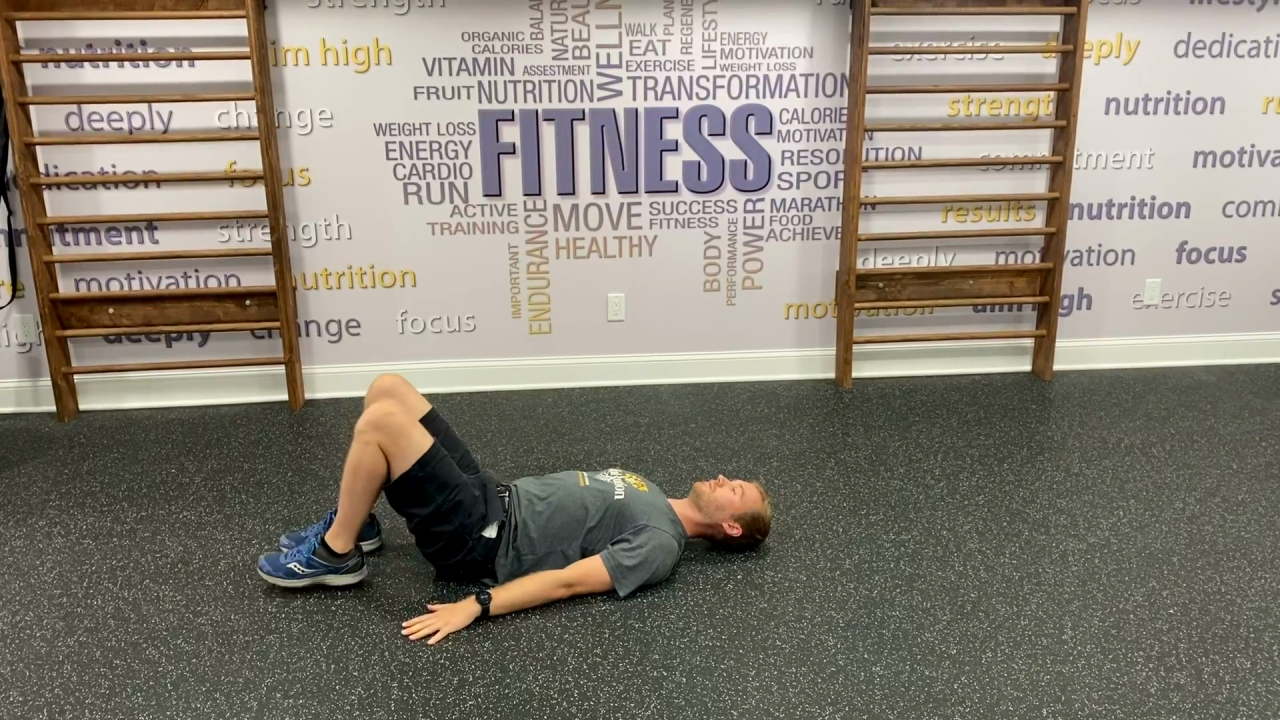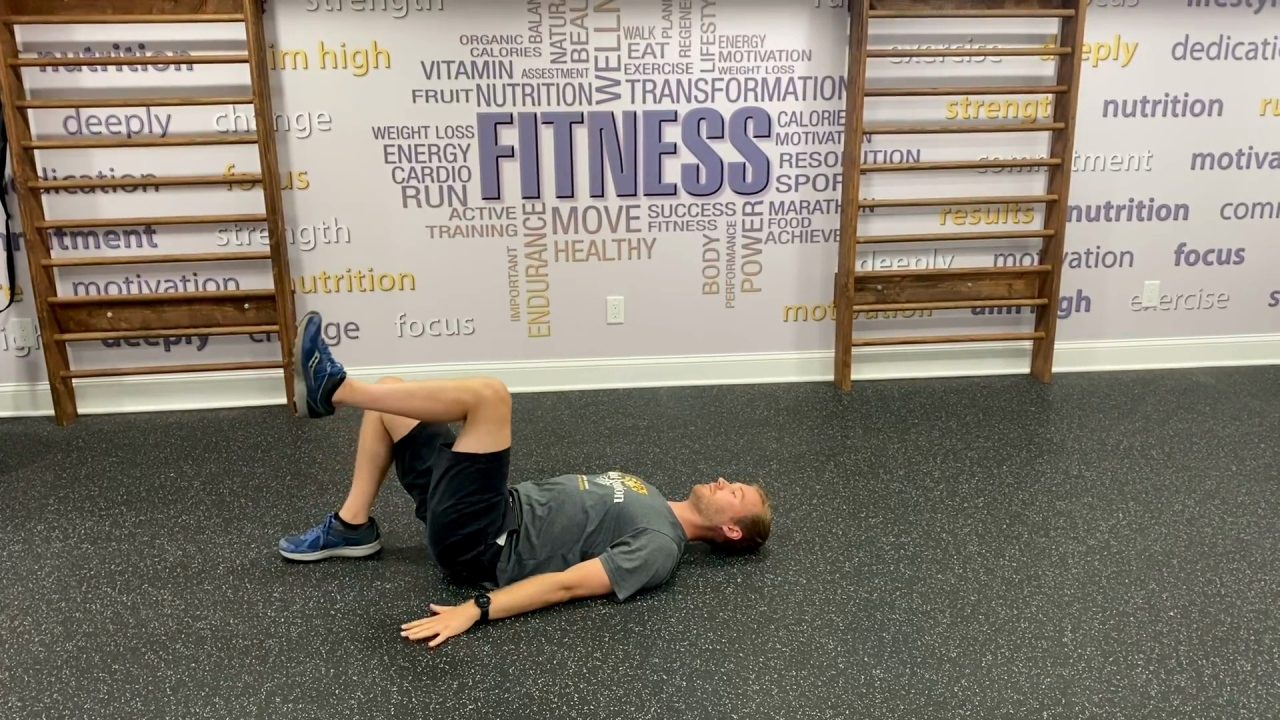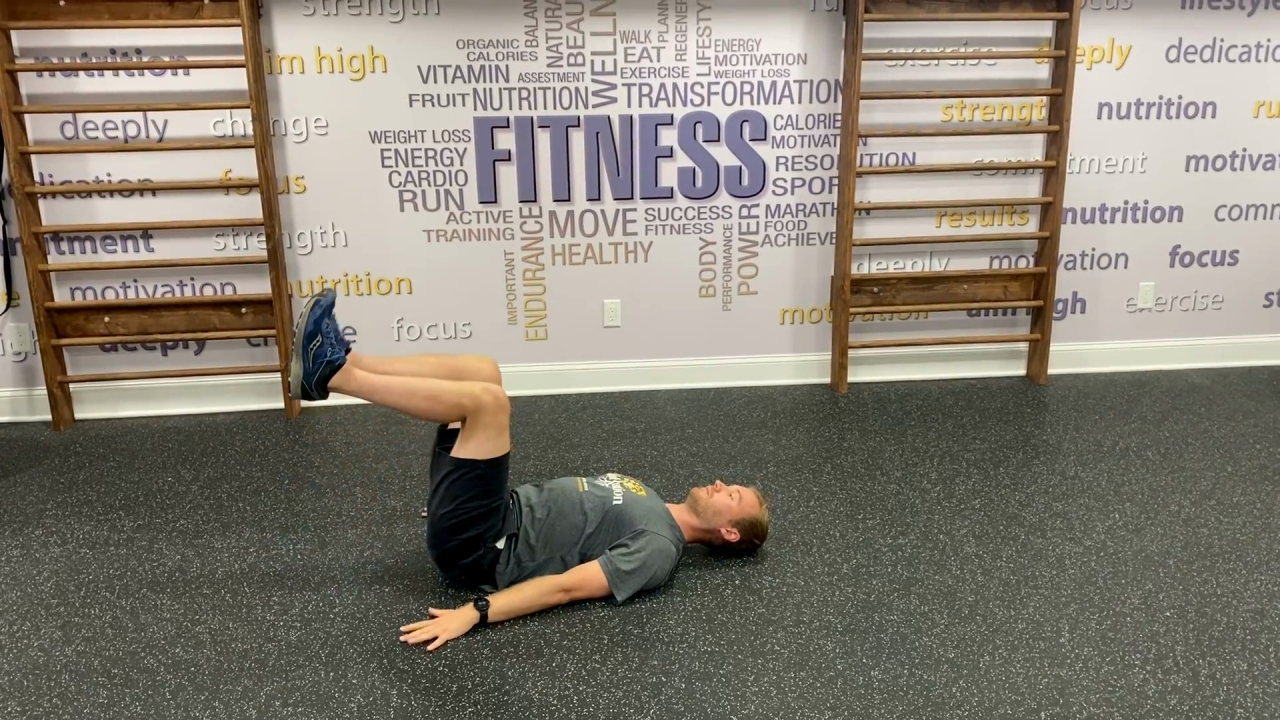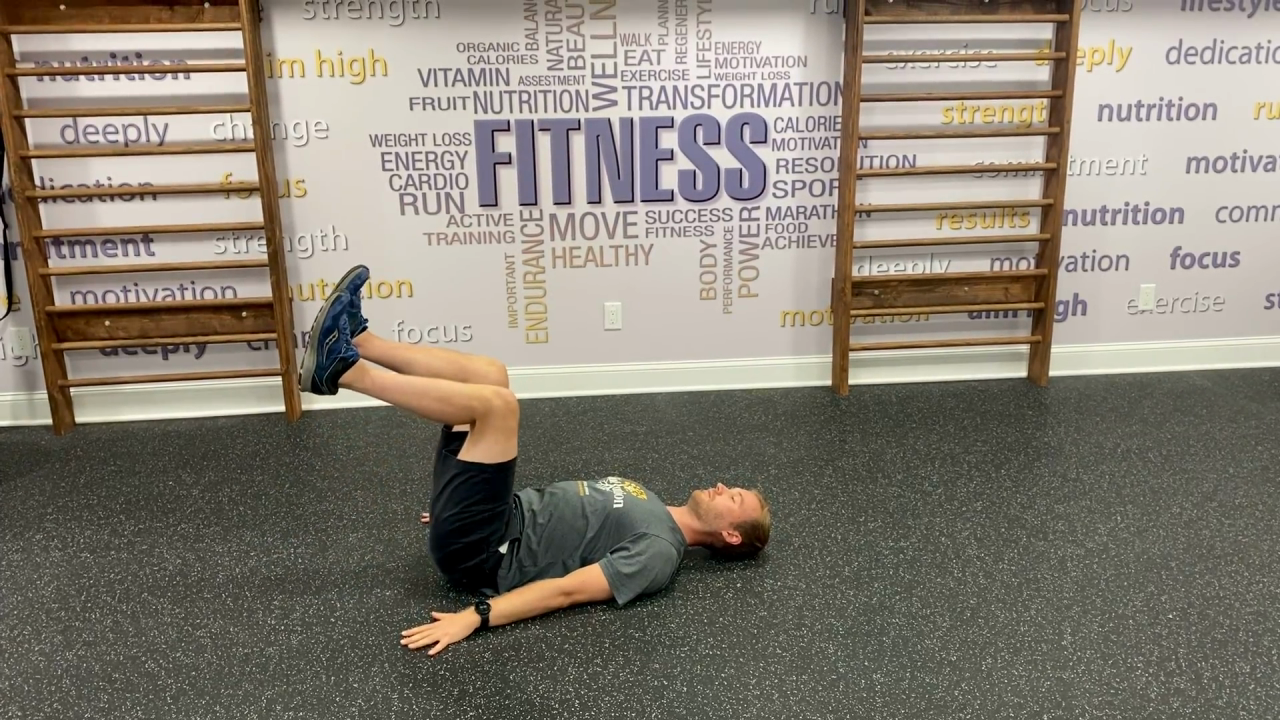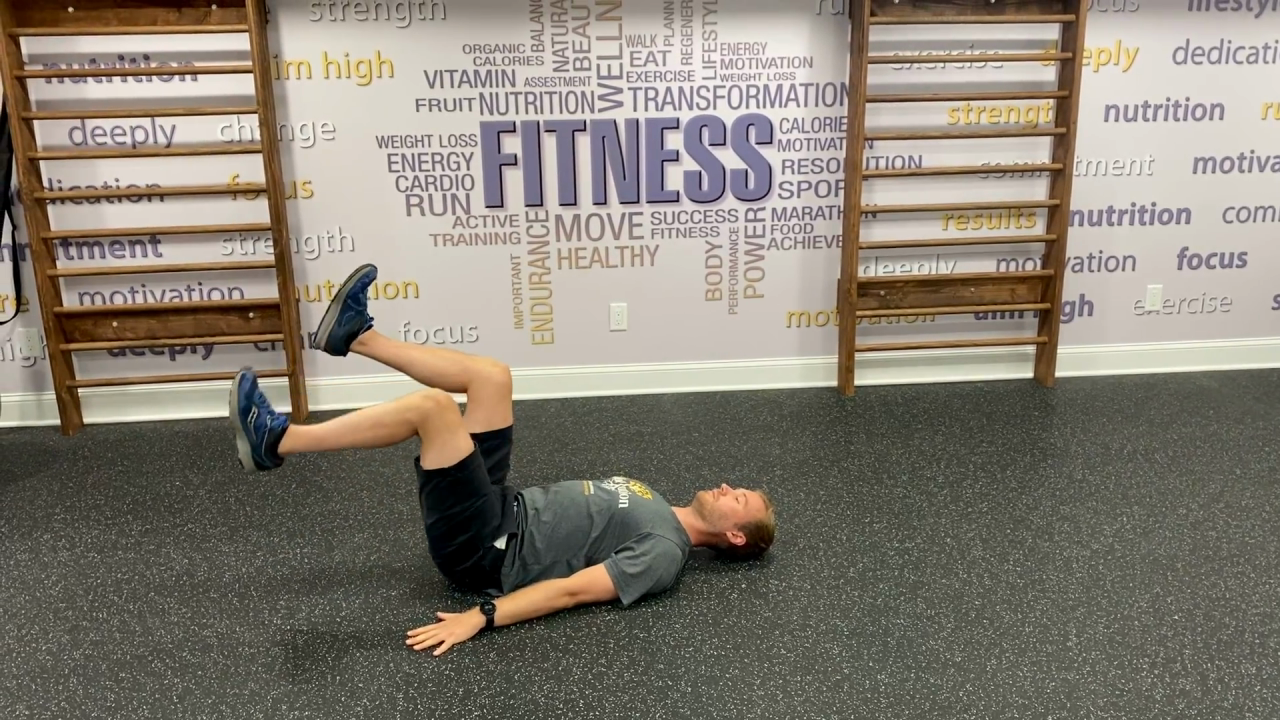
dt=1s
person 1, frame 1
left shoulder: (658, 544)
right shoulder: (649, 497)
left elbow: (569, 580)
left wrist: (476, 605)
left hip: (477, 541)
right hip: (492, 499)
left knee: (382, 423)
right knee: (388, 389)
left ankle: (334, 553)
right ankle: (355, 524)
person 1, frame 2
left shoulder: (659, 546)
right shoulder: (646, 499)
left elbow: (568, 584)
left wrist: (474, 610)
left hip: (479, 546)
right hip: (504, 509)
left knee: (490, 393)
right knee: (387, 390)
left ankle: (332, 389)
right ankle: (352, 528)
person 1, frame 3
left shoulder: (657, 549)
right shoulder: (645, 501)
left elbow: (568, 586)
left wrist: (474, 613)
right wrist: (456, 502)
left hip: (478, 550)
right hip: (502, 516)
left knee: (488, 398)
right knee: (483, 371)
left ankle: (329, 376)
right ankle: (341, 359)
person 1, frame 4
left shoulder: (658, 552)
right shoulder: (644, 504)
left elbow: (567, 590)
left wrist: (474, 617)
right wrist: (457, 507)
left hip: (477, 552)
right hip: (499, 519)
left knee: (498, 403)
right knee: (490, 374)
left ankle: (343, 371)
right ankle: (355, 340)
person 1, frame 5
left shoulder: (662, 553)
right shoulder: (651, 506)
left elbow: (573, 589)
left wrist: (479, 617)
right wrist: (450, 498)
left hip: (482, 550)
right hip: (502, 513)
left knee: (432, 406)
right knee: (491, 375)
left ankle: (278, 441)
right ankle: (356, 336)
